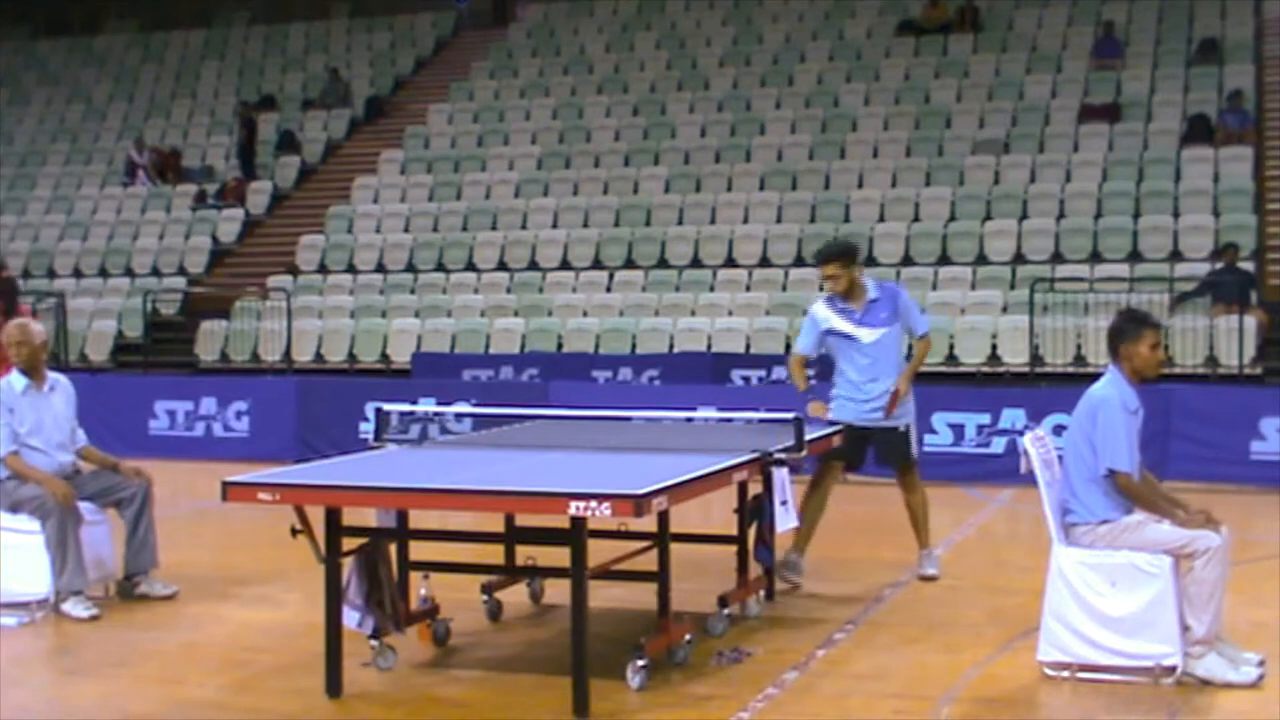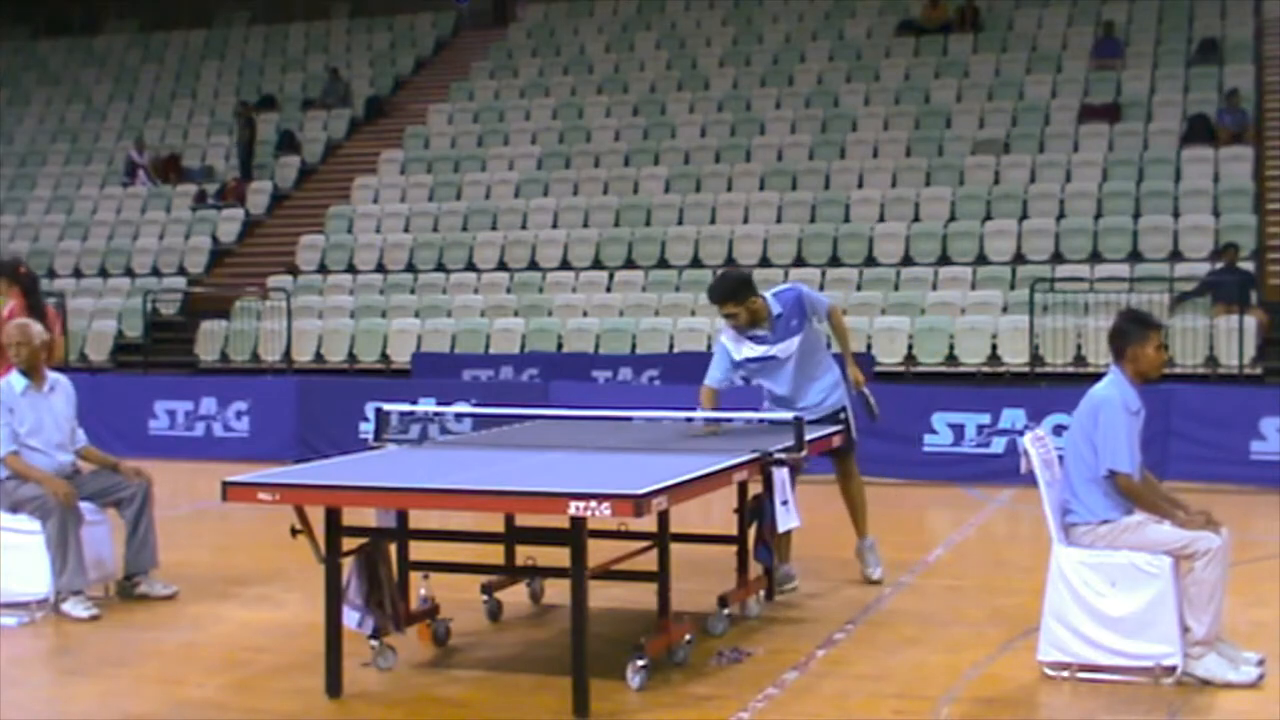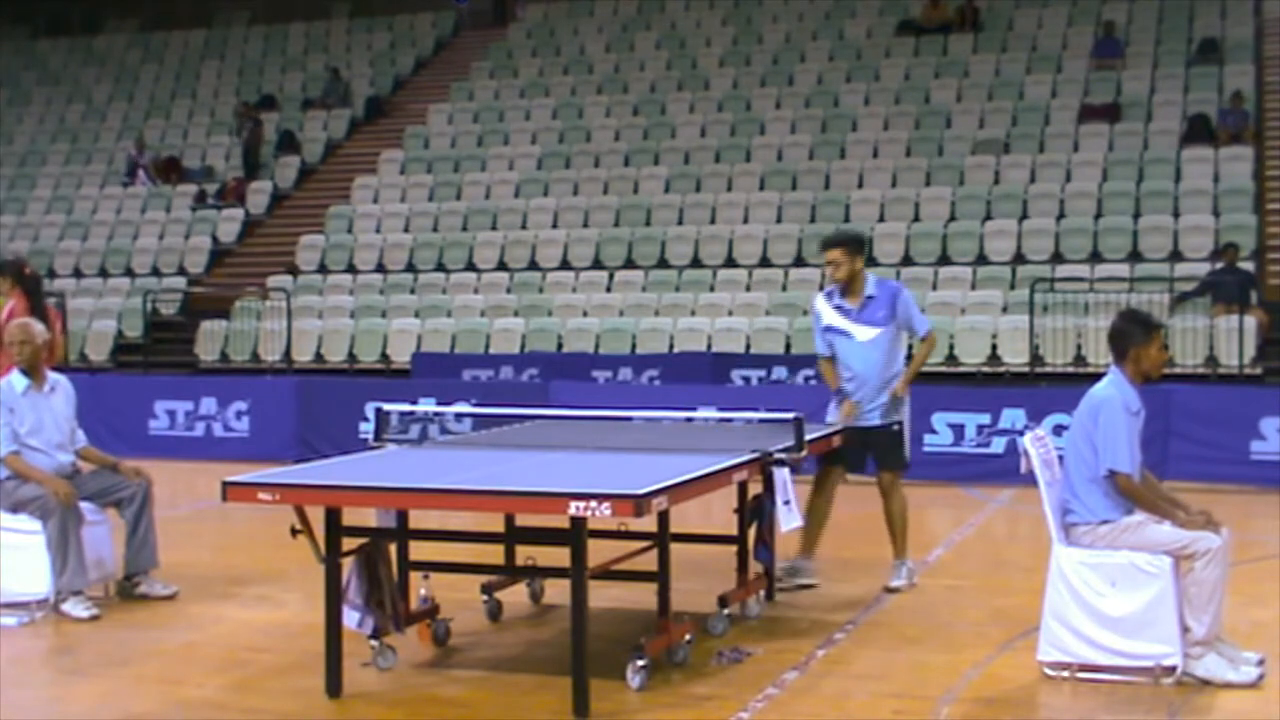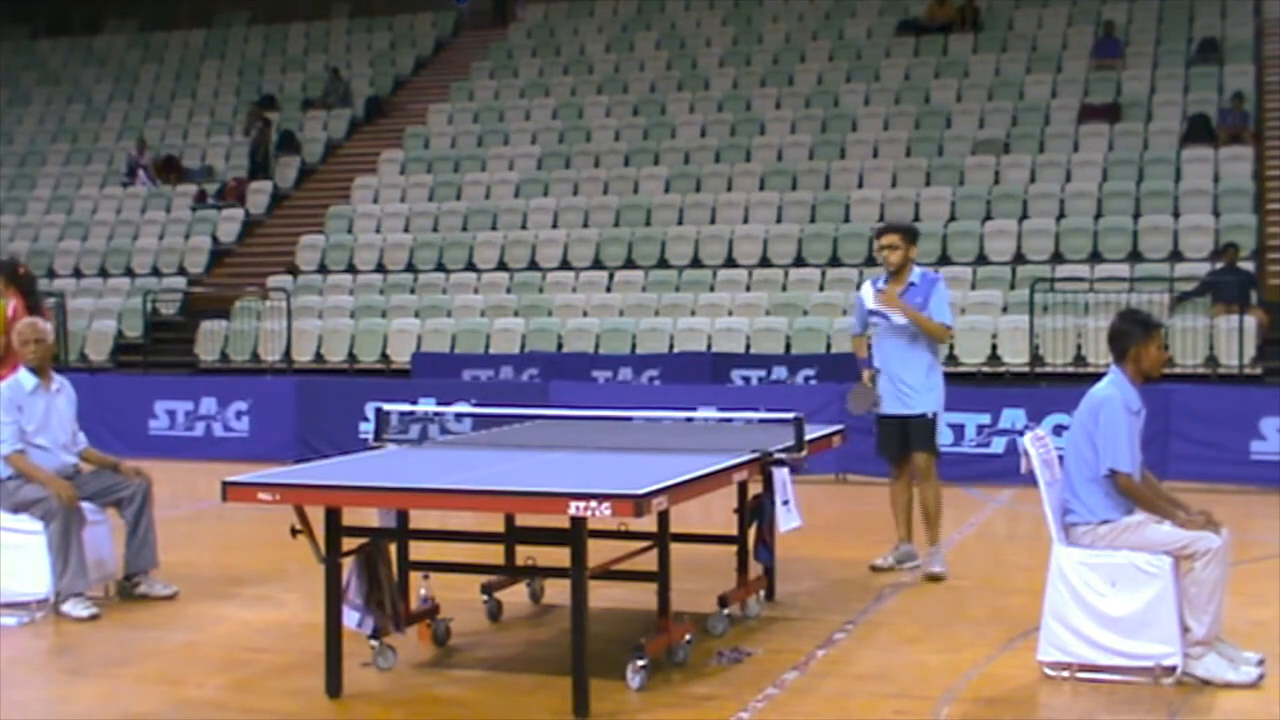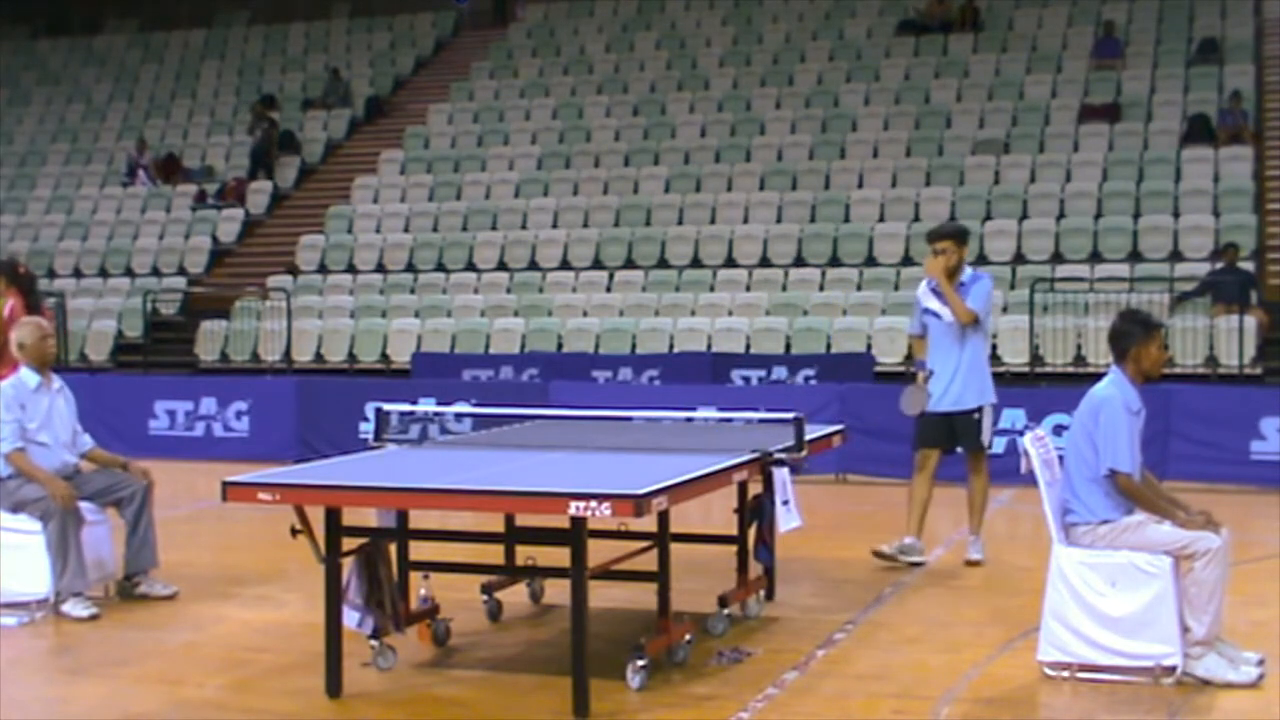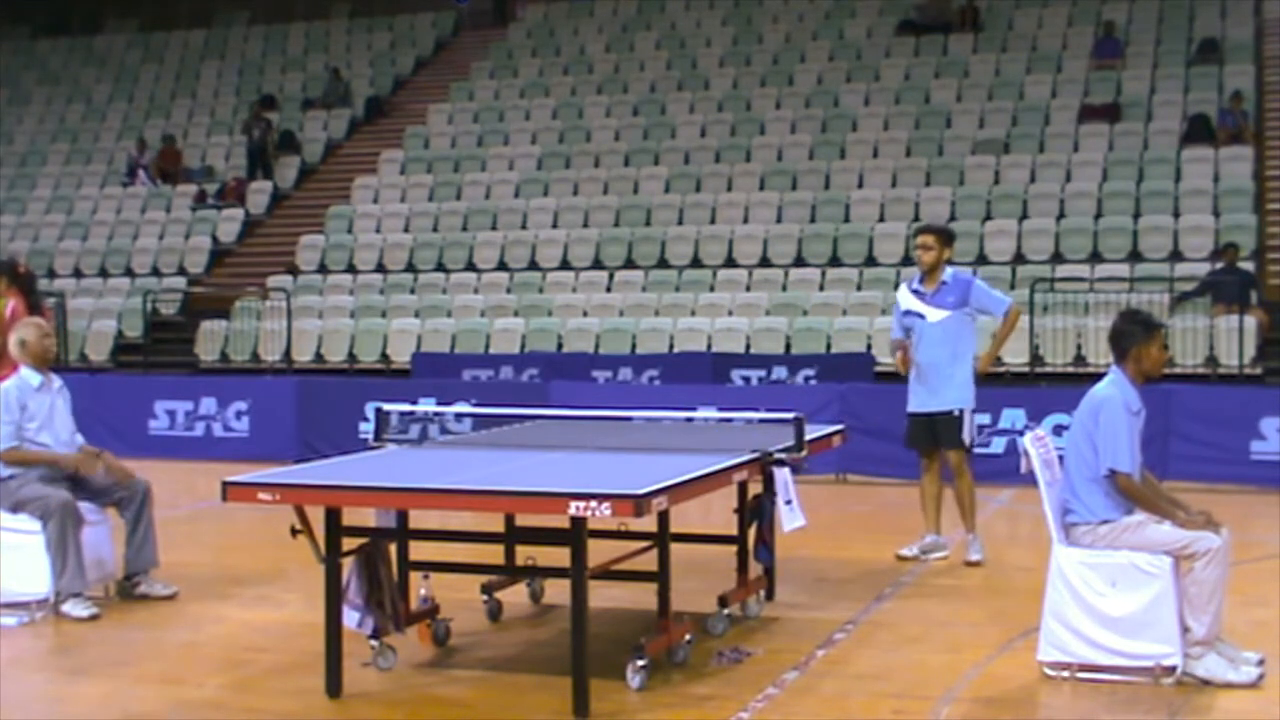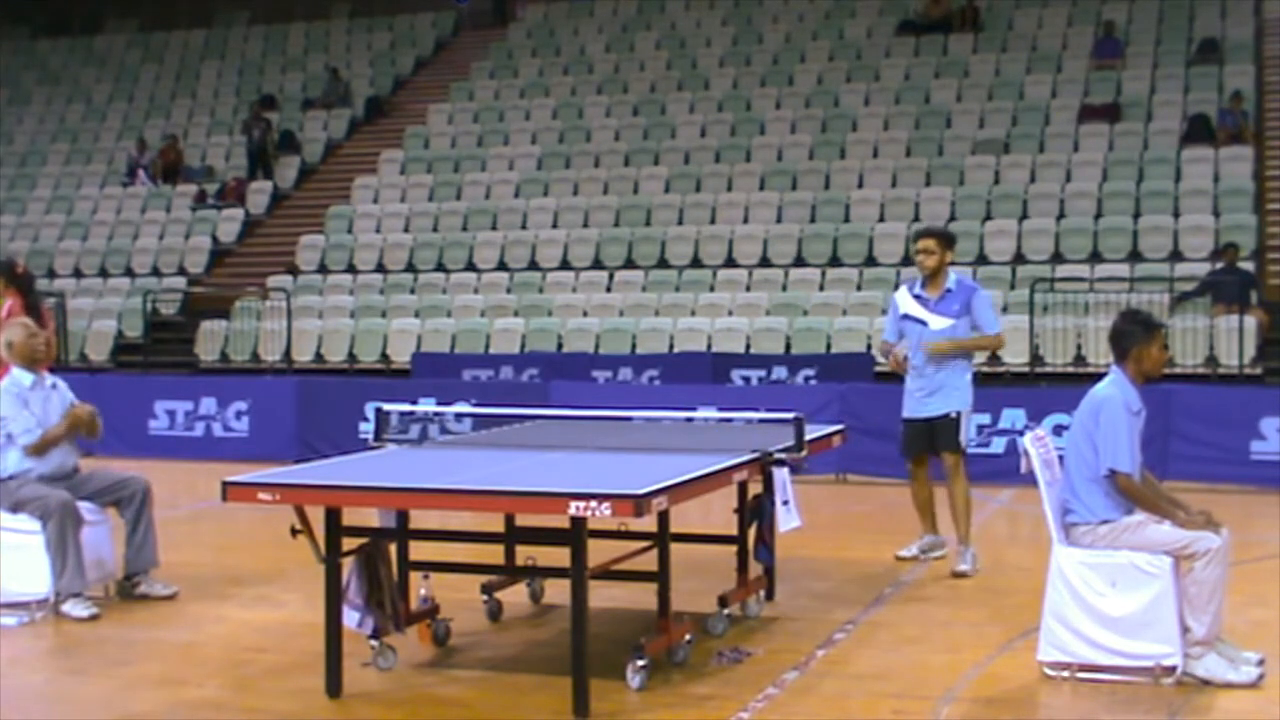
dt=0.7s
person 1, frame 1
left shoulder: (1123, 396)
right shoulder: (1109, 400)
left elbow: (1137, 472)
right elbow: (1124, 481)
left wrist: (1183, 508)
right wrist: (1179, 518)
left hip: (1117, 513)
right hip: (1098, 523)
left knee: (1215, 532)
right knee: (1206, 542)
left ankle: (1206, 638)
right ankle: (1197, 651)
person 1, frame 2
left shoulder: (1124, 397)
right shoulder: (1110, 400)
left elbow: (1137, 473)
right elbow: (1124, 482)
left wrist: (1185, 509)
right wrist: (1179, 519)
left hip: (1117, 514)
right hip: (1099, 524)
left knee: (1216, 534)
right knee: (1205, 544)
left ankle: (1206, 638)
right ankle: (1197, 652)
person 1, frame 3
left shoulder: (1124, 397)
right shoulder: (1111, 400)
left elbow: (1137, 473)
right elbow: (1123, 482)
left wrist: (1185, 509)
right wrist: (1179, 519)
left hip: (1117, 515)
right hip: (1099, 524)
left knee: (1214, 534)
right knee: (1206, 544)
left ankle: (1206, 638)
right ankle: (1197, 652)
person 1, frame 4
left shoulder: (1124, 397)
right shoulder: (1111, 400)
left elbow: (1138, 472)
right elbow: (1124, 481)
left wrist: (1186, 510)
right wrist: (1179, 519)
left hip: (1116, 515)
right hip: (1099, 524)
left knee: (1215, 534)
right knee: (1206, 544)
left ankle: (1205, 638)
right ankle: (1197, 651)
person 1, frame 5
left shoulder: (1124, 397)
right shoulder: (1111, 400)
left elbow: (1138, 473)
right elbow: (1123, 481)
left wrist: (1186, 509)
right wrist: (1180, 518)
left hip: (1116, 514)
right hip: (1098, 524)
left knee: (1214, 534)
right knee: (1206, 543)
left ankle: (1205, 638)
right ankle: (1197, 652)
person 1, frame 6
left shoulder: (1124, 397)
right shoulder: (1111, 400)
left elbow: (1138, 472)
right elbow: (1124, 481)
left wrist: (1186, 510)
right wrist: (1179, 518)
left hip: (1116, 514)
right hip: (1099, 524)
left knee: (1215, 534)
right knee: (1206, 544)
left ankle: (1205, 637)
right ankle: (1197, 651)
person 1, frame 7
left shoulder: (1125, 397)
right shoulder: (1112, 400)
left elbow: (1138, 472)
right elbow: (1124, 481)
left wrist: (1186, 509)
right wrist: (1180, 519)
left hip: (1116, 515)
right hip: (1099, 524)
left knee: (1216, 535)
right knee: (1206, 544)
left ankle: (1205, 638)
right ankle: (1197, 651)
person 2, frame 1
left shoulder: (894, 296)
right shoulder: (820, 312)
left elbow: (923, 339)
right elbow: (796, 360)
left wrist: (907, 378)
right wrist: (808, 396)
left hip: (891, 410)
right hip: (843, 412)
left knee: (909, 480)
right knee: (822, 478)
left ankle: (926, 553)
right ankle: (794, 558)
person 2, frame 2
left shoulder: (796, 298)
right shoulder: (730, 341)
left elbow: (833, 314)
right elbow: (710, 388)
left wrist: (850, 363)
left hip: (828, 400)
right hip: (783, 413)
left knee: (847, 471)
left ankle: (865, 544)
right ankle: (783, 567)
person 2, frame 3
left shoulder: (894, 295)
right shoulder: (823, 305)
left elbow: (927, 339)
right elbow: (825, 358)
left wrist: (905, 380)
right wrist: (842, 397)
left hip: (886, 409)
right hip: (844, 410)
left knee: (889, 482)
right knee: (825, 481)
left ankle: (901, 563)
right ankle: (805, 561)
person 2, frame 4
left shoulder: (932, 285)
right shoulder: (869, 290)
left elbow: (942, 334)
right elbow: (858, 333)
left wrist: (903, 308)
right wrist: (865, 365)
left hip: (923, 397)
right hip: (887, 398)
left knee: (923, 467)
right knee: (898, 471)
left ankle: (934, 550)
right ankle: (905, 546)
person 2, frame 5
left shoulder: (980, 283)
right shoulder: (925, 290)
left elbow: (966, 318)
left wrist: (942, 281)
right wrist: (921, 367)
left hip: (972, 395)
right hip: (935, 396)
left knee: (976, 463)
right knee: (923, 464)
left ankle: (974, 540)
right ankle: (911, 543)
person 2, frame 6
left shoulder: (966, 286)
right shoulder: (905, 293)
left elbow: (1011, 310)
right elbow: (898, 339)
left wrist: (990, 354)
right wrist: (900, 354)
left hip: (955, 395)
right hip: (920, 395)
left knee: (956, 462)
right knee: (928, 464)
left ankle: (972, 537)
right ankle: (934, 538)
person 2, frame 7
left shoulder: (970, 293)
right shoulder: (904, 297)
left elbow: (994, 339)
right elbow: (889, 341)
left wrist: (950, 345)
right wrist: (891, 354)
left hip: (952, 398)
right hip: (915, 399)
left knee: (953, 466)
right knee: (916, 470)
left ankle: (965, 549)
right ankle: (932, 539)
person 3, frame 1
left shoulder: (63, 386)
left wrist: (118, 465)
right wrist: (47, 480)
left hip: (69, 476)
left knee: (136, 485)
right knee: (59, 504)
left ankle: (135, 577)
right ankle: (69, 594)
person 3, frame 2
left shoulder: (63, 385)
left wrist: (118, 465)
right wrist: (47, 480)
left hip: (69, 476)
left knee: (135, 486)
right knee: (59, 503)
left ankle: (136, 576)
right ankle: (69, 593)
person 3, frame 3
left shoulder: (63, 386)
left wrist: (118, 465)
right wrist: (47, 480)
left hip: (69, 476)
left knee: (136, 486)
right knee: (60, 503)
left ankle: (136, 576)
right ankle: (68, 594)
person 3, frame 4
left shoulder: (65, 388)
left wrist: (119, 465)
right wrist: (50, 480)
left hip: (69, 476)
left knee: (136, 487)
right knee: (62, 504)
left ankle: (136, 576)
right ankle: (69, 595)
person 3, frame 5
left shoulder: (61, 390)
left elbow: (81, 444)
left wrist: (125, 464)
right wrist: (48, 480)
left hip: (70, 476)
left knee: (136, 486)
right knee: (61, 505)
left ankle: (136, 576)
right ankle: (69, 594)
person 3, frame 6
left shoulder: (59, 388)
left wrist: (101, 456)
right wrist: (62, 459)
left hip: (67, 477)
left knee: (136, 487)
right knee: (61, 503)
left ankle: (136, 576)
right ankle: (69, 594)
person 3, frame 7
left shoulder: (57, 385)
left elbow: (94, 430)
right elbow: (33, 445)
left wrist: (86, 416)
right wrist: (73, 421)
left hip: (68, 477)
left knee: (135, 486)
right knee: (60, 503)
left ankle: (136, 576)
right ankle: (68, 594)
